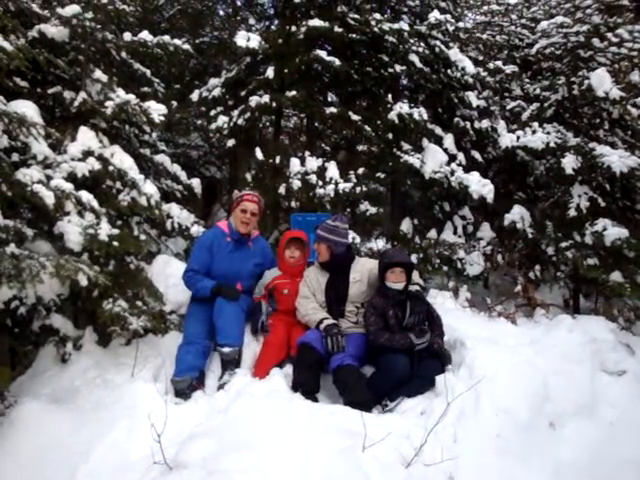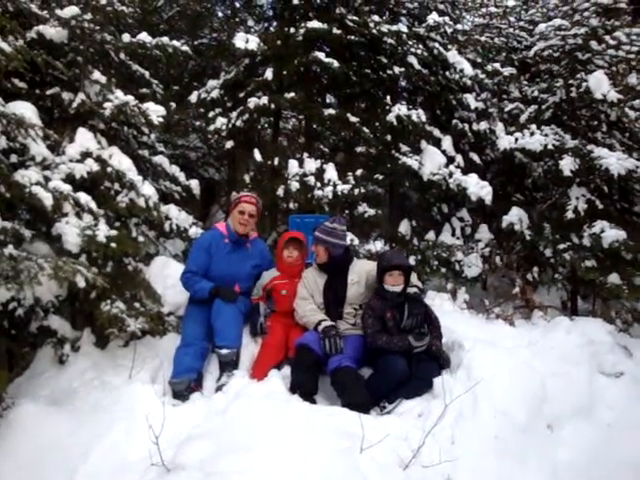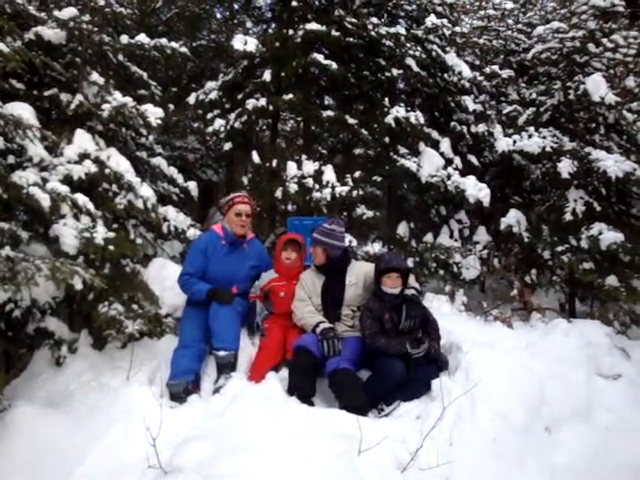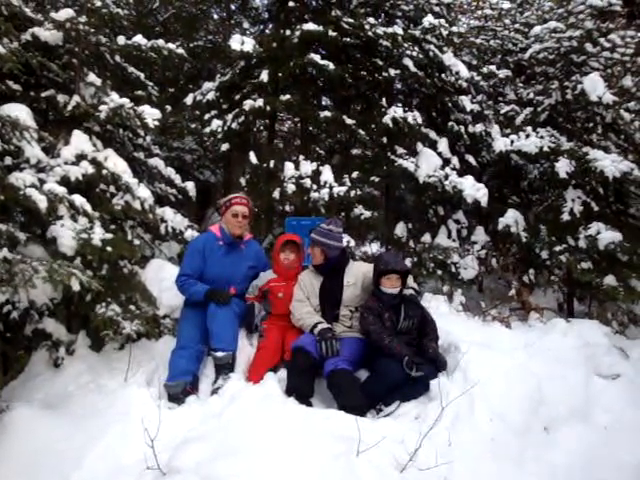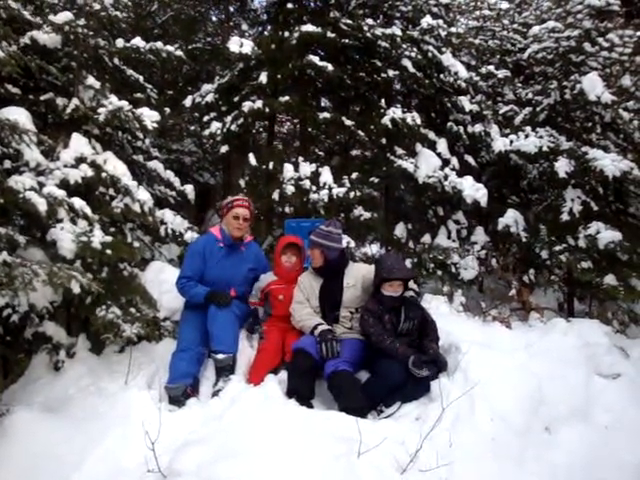
dt=0.5s
person 1, frame 1
left shoulder: (261, 247)
right shoulder: (211, 237)
right elbow: (191, 276)
right wrist: (216, 288)
left hip: (239, 302)
right hip: (206, 299)
left knee: (226, 304)
right knee: (195, 338)
left ankle: (230, 362)
right ankle: (186, 382)
person 1, frame 2
left shoulder: (259, 248)
right shoulder: (209, 239)
right elbow: (189, 277)
right wrist: (215, 290)
left hip: (237, 303)
right hip: (204, 301)
left knee: (225, 307)
right knee: (193, 339)
left ankle: (228, 365)
right ankle: (184, 384)
person 1, frame 3
left shoulder: (256, 248)
right shoulder: (206, 241)
right elbow: (186, 280)
right wrist: (211, 292)
left hip: (236, 305)
right hip: (202, 303)
left knee: (223, 309)
right knee: (191, 342)
left ankle: (226, 367)
right ankle: (181, 386)
person 1, frame 4
left shoulder: (254, 249)
right shoulder: (203, 242)
right elbow: (184, 281)
right wrist: (209, 292)
left hip: (234, 306)
right hip: (200, 303)
left knee: (221, 309)
right knee: (189, 343)
left ankle: (224, 366)
right ankle: (179, 387)
person 1, frame 5
left shoulder: (254, 250)
right shoulder: (203, 244)
right elbow: (184, 283)
right wrist: (209, 295)
left hip: (234, 308)
right hip: (200, 305)
left knee: (221, 311)
right knee: (189, 345)
left ankle: (225, 369)
right ankle: (180, 389)
person 2, frame 1
left shoulder: (365, 267)
right shoulder: (311, 273)
right elbow: (305, 305)
right wrist: (326, 325)
left hip: (356, 332)
right hip: (326, 333)
left knee: (342, 362)
right knee: (309, 341)
left ankle: (360, 408)
right ankle: (303, 397)
person 2, frame 2
left shoulder: (363, 269)
right shoulder: (310, 275)
right elbow: (304, 307)
right wrist: (324, 327)
left hip: (355, 334)
right hip: (324, 335)
left knee: (340, 364)
right knee: (307, 343)
left ankle: (358, 410)
right ankle: (301, 399)
person 2, frame 3
left shoulder: (362, 271)
right shoulder: (308, 277)
right elbow: (302, 309)
right wrist: (323, 328)
left hip: (353, 335)
right hip: (323, 337)
left knee: (338, 366)
right knee: (305, 346)
left ankle: (355, 412)
right ankle: (299, 401)
person 2, frame 4
left shoulder: (360, 271)
right shoulder: (306, 277)
right elbow: (300, 309)
right wrist: (321, 329)
left hip: (352, 335)
right hip: (322, 336)
left knee: (336, 367)
right knee: (303, 347)
left ankle: (354, 412)
right ankle: (297, 402)
person 2, frame 5
left shoulder: (360, 272)
right shoulder: (306, 279)
right elbow: (300, 311)
right wrist: (321, 330)
left hip: (352, 337)
right hip: (320, 338)
left knee: (336, 368)
right knee: (303, 349)
left ankle: (354, 415)
right ankle: (297, 404)
person 3, frame 1
left shoulder: (417, 298)
right shoulder: (376, 303)
left elbow: (435, 323)
right elbow: (376, 337)
left wrist: (436, 344)
right wrist: (409, 339)
left hip: (416, 351)
right hip: (389, 352)
left knee: (434, 367)
right knee: (400, 367)
left ankle: (391, 398)
person 3, frame 2
left shoulder: (415, 300)
right shoulder: (374, 305)
left elbow: (433, 325)
right elbow: (374, 339)
left wrist: (435, 347)
right wrist: (408, 341)
left hip: (415, 354)
right hip: (387, 355)
left knee: (431, 369)
right knee: (398, 368)
left ankle: (389, 400)
person 3, frame 3
left shoulder: (413, 302)
right shoulder: (372, 307)
left elbow: (431, 327)
right elbow: (374, 341)
left wrist: (433, 350)
right wrist: (406, 347)
left hip: (414, 357)
right hip: (386, 357)
left knee: (430, 370)
right knee: (396, 371)
left ankle: (386, 402)
person 3, frame 4
left shoulder: (411, 302)
right shoulder: (371, 307)
left elbow: (429, 328)
right elbow: (382, 338)
left wrist: (432, 351)
right wrist: (404, 357)
left hip: (412, 354)
right hip: (384, 356)
left knee: (429, 370)
right knee: (395, 372)
left ankle: (387, 401)
person 3, frame 5
left shoulder: (412, 303)
right shoulder: (371, 309)
left elbow: (429, 329)
right elbow: (383, 340)
left wrist: (432, 351)
right wrist: (408, 357)
left hip: (413, 355)
right hip: (385, 357)
left knee: (430, 370)
right knee: (395, 373)
left ankle: (388, 402)
person 4, frame 1
right shoulder: (272, 275)
right elbow: (259, 295)
right hip: (279, 317)
left knee: (299, 339)
right knee: (277, 339)
right ankle: (260, 376)
person 4, frame 2
right shoulder: (271, 276)
right elbow: (258, 297)
right hip: (278, 318)
left knee: (297, 341)
right knee: (275, 341)
right ankle: (258, 377)
person 4, frame 3
right shoulder: (269, 277)
right elbow: (256, 295)
right hip: (276, 320)
left knee: (295, 343)
right knee: (272, 343)
right ankle: (256, 379)
person 4, frame 4
right shoulder: (267, 277)
right elbow: (252, 296)
right hip: (274, 321)
left knee: (293, 344)
right knee: (271, 344)
right ankle: (254, 380)
person 4, frame 5
right shoulder: (268, 279)
right elbow: (256, 299)
right wrist: (255, 319)
left hip: (296, 325)
right hip: (274, 323)
left knee: (294, 346)
right knee: (271, 346)
right ankle: (254, 382)
